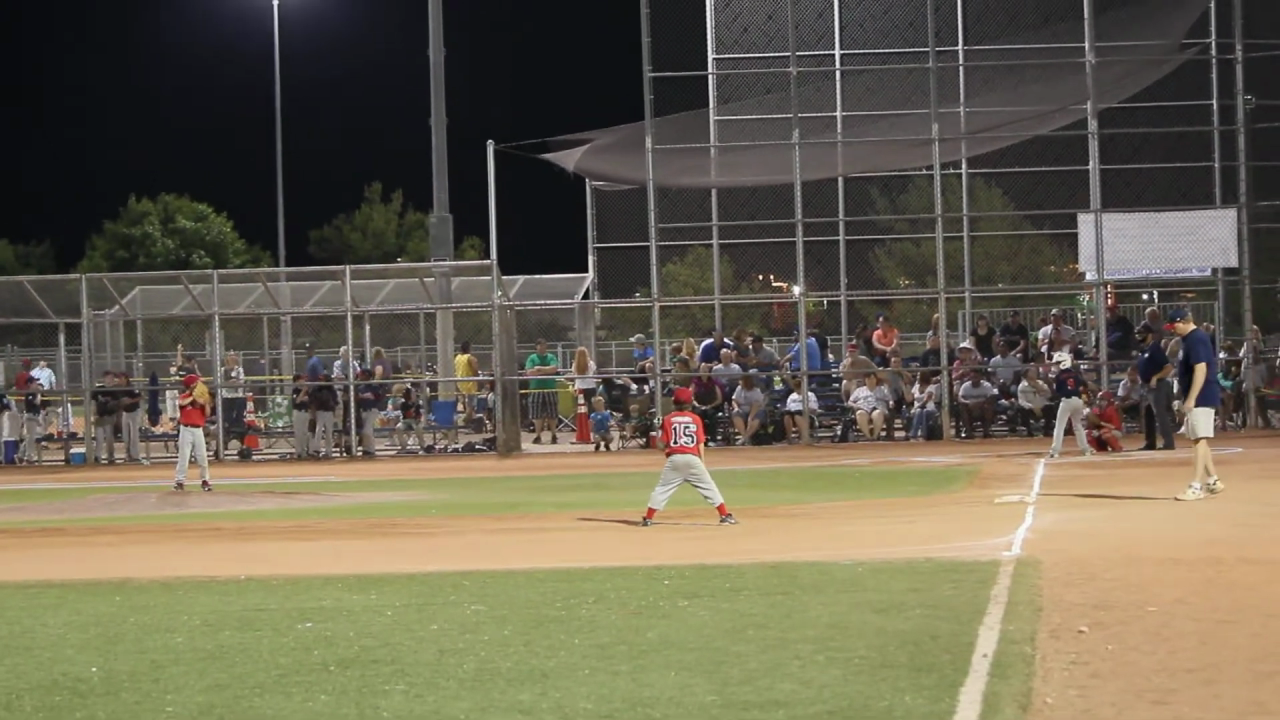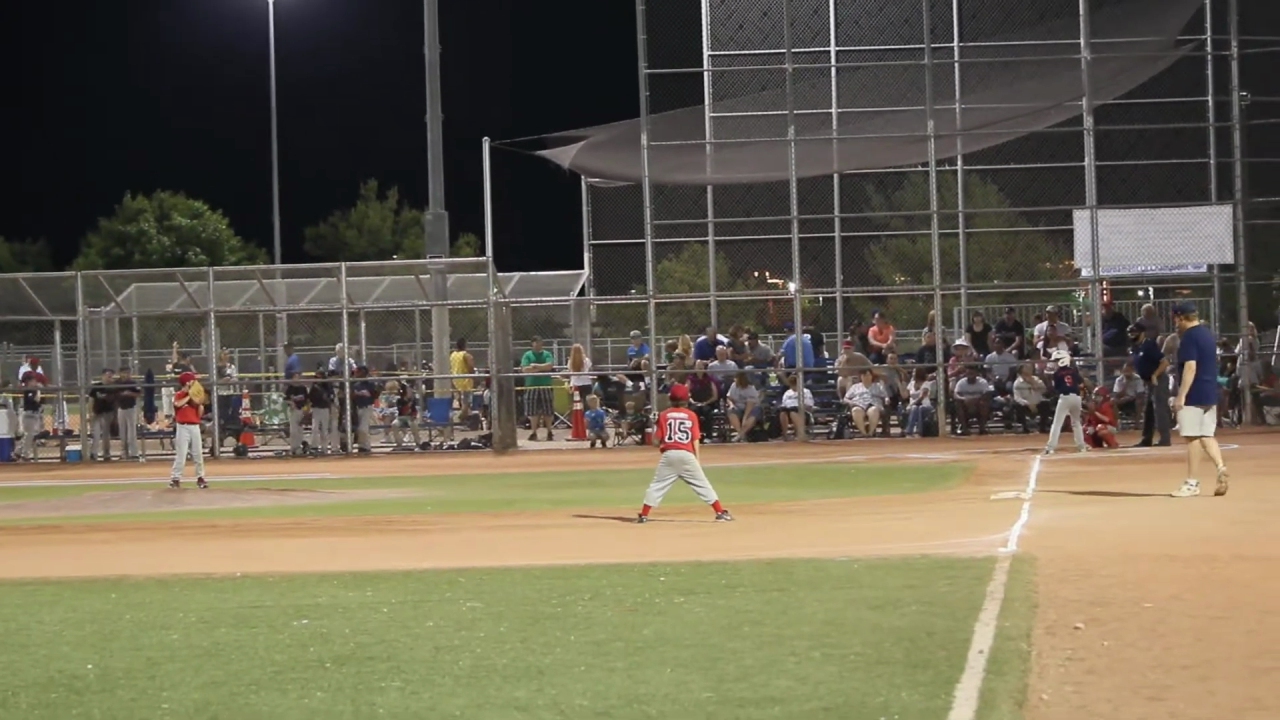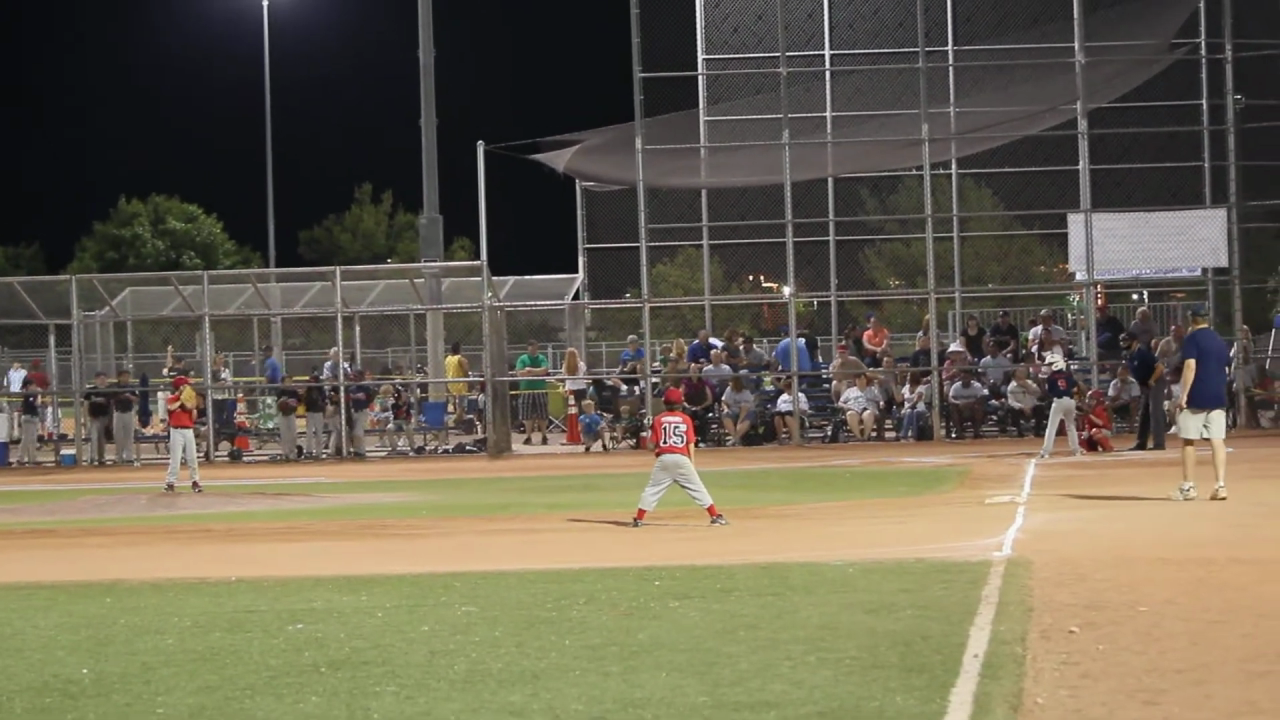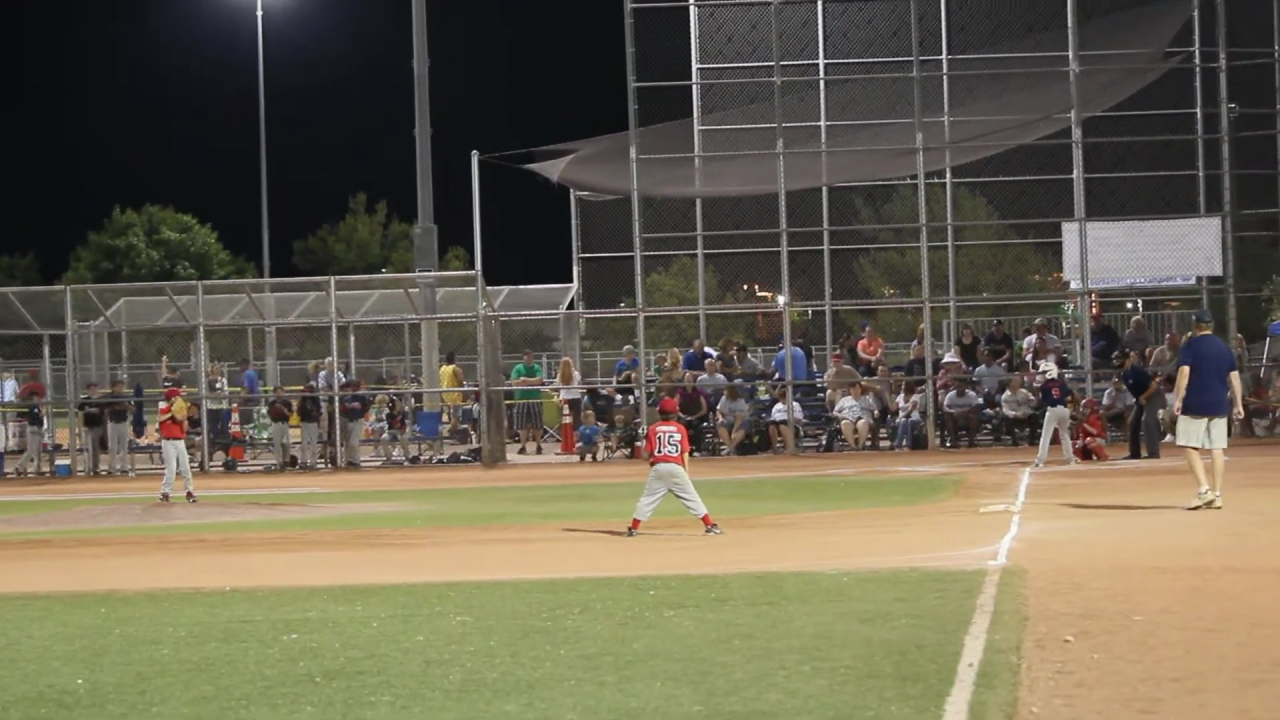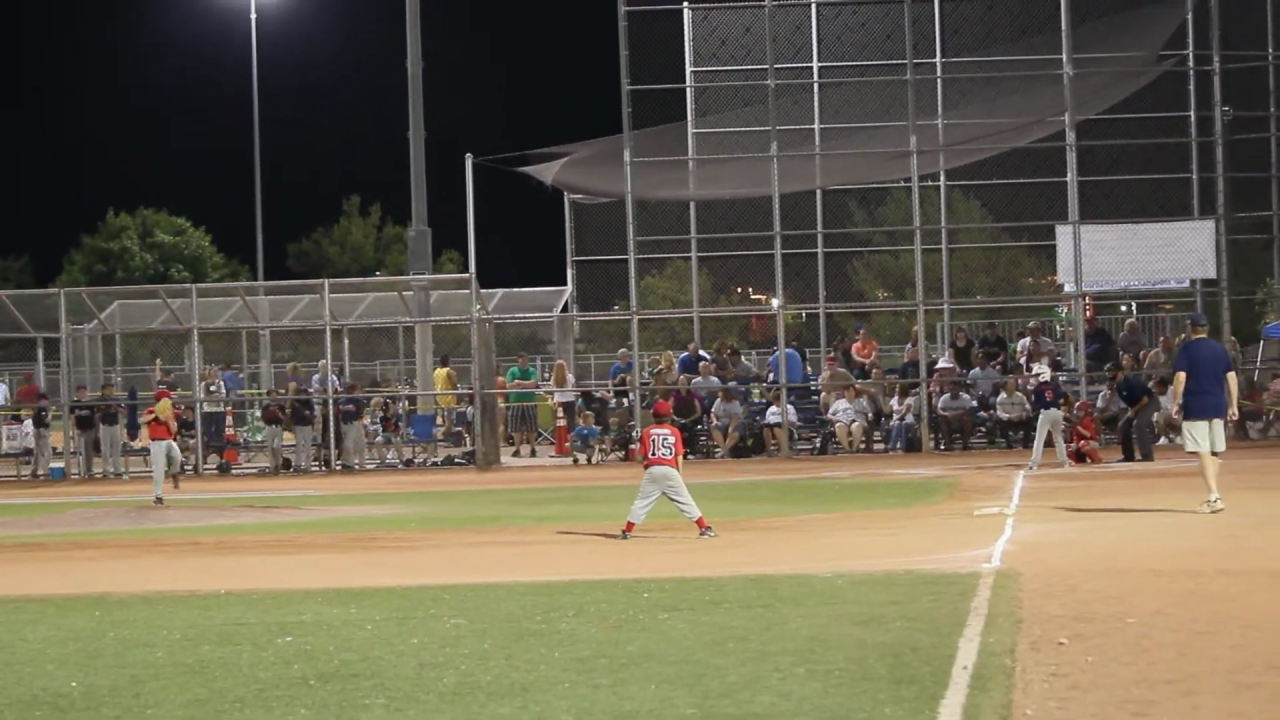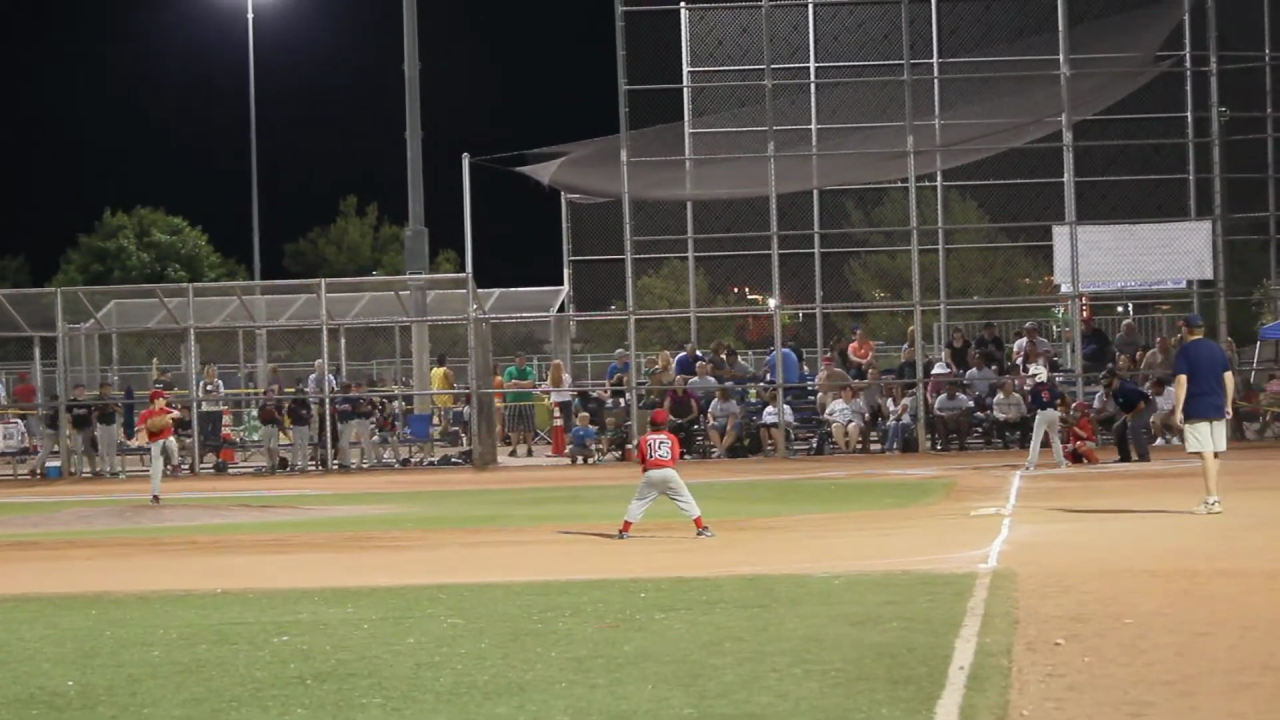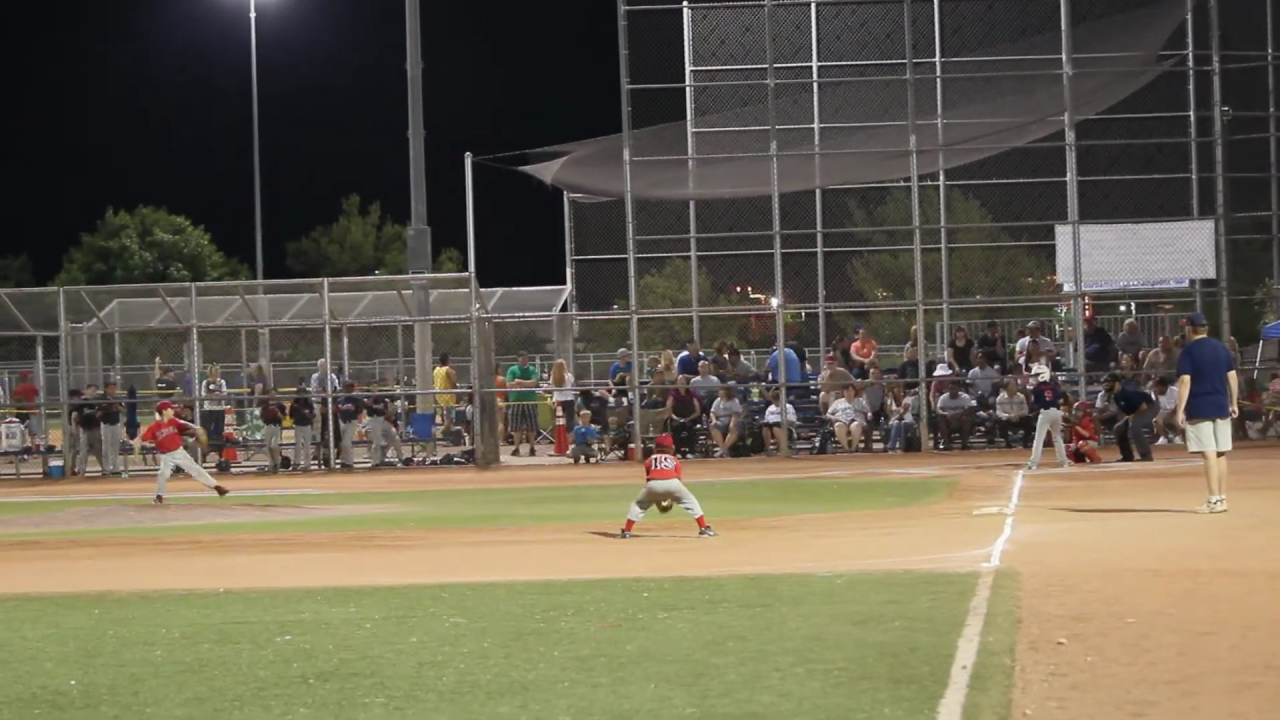
dt=0.3s
person 1, frame 1
left shoulder: (1197, 339)
right shoulder: (1189, 339)
left elbow: (1201, 370)
left wrist: (1190, 399)
right wrist: (1189, 398)
left hip: (1201, 398)
right hip: (1197, 398)
left knee: (1199, 440)
right knee: (1199, 440)
left ankle: (1196, 487)
right ankle: (1212, 481)
person 1, frame 2
left shoulder: (1189, 336)
right shoulder: (1207, 334)
left elbow: (1190, 368)
left wrist: (1180, 395)
left hip: (1194, 394)
right hip: (1211, 393)
left knee: (1192, 437)
right knee: (1207, 436)
left ankle: (1192, 484)
right ankle: (1221, 469)
person 1, frame 3
left shoulder: (1192, 338)
right shoulder: (1220, 339)
left elbow: (1190, 367)
right elbow: (1225, 370)
left wrist: (1183, 394)
left hip: (1197, 396)
right hip: (1219, 397)
left knee: (1189, 440)
right knee: (1217, 440)
left ankle: (1188, 487)
right ankle: (1221, 486)
person 1, frame 4
left shoulder: (1191, 345)
right shoulder: (1224, 347)
left elbow: (1184, 373)
right elbow: (1234, 377)
left wrist: (1177, 399)
right wrist: (1238, 404)
left hip: (1195, 404)
right hip: (1220, 404)
left knee: (1191, 447)
right knee: (1217, 450)
left ankle: (1204, 490)
right ankle: (1216, 495)
person 1, frame 5
left shoulder: (1187, 349)
right shoulder: (1220, 348)
left elbow: (1180, 378)
right elbow: (1231, 378)
left wrist: (1176, 403)
right wrist: (1233, 405)
left hip: (1195, 407)
right hip: (1217, 407)
left knee: (1203, 453)
right knee: (1214, 453)
left ankle: (1214, 498)
right ankle: (1212, 498)
person 1, frame 6
left shoulder: (1184, 351)
right shoulder: (1217, 348)
left elbow: (1181, 381)
right elbow: (1229, 377)
left wrist: (1178, 409)
right wrist: (1228, 404)
left hip: (1196, 408)
right hip: (1217, 407)
left knee: (1206, 453)
right knee: (1216, 453)
left ankle: (1212, 501)
right ankle: (1214, 499)
person 1, frame 7
left shoulder: (1189, 351)
right shoulder: (1221, 347)
left elbow: (1185, 382)
right elbow: (1233, 377)
left wrist: (1180, 410)
right wrist: (1234, 403)
left hip: (1199, 408)
right hip: (1221, 407)
left knee: (1209, 453)
right knee: (1221, 453)
left ankle: (1214, 500)
right ankle: (1222, 498)
